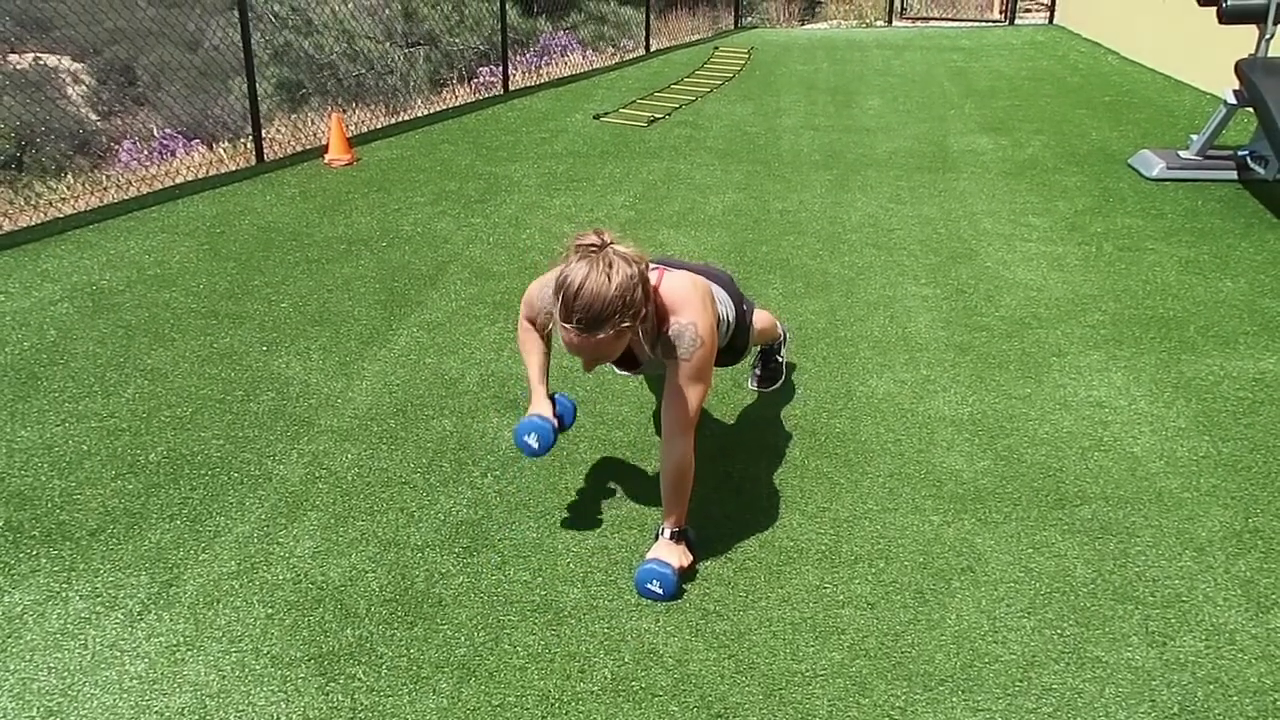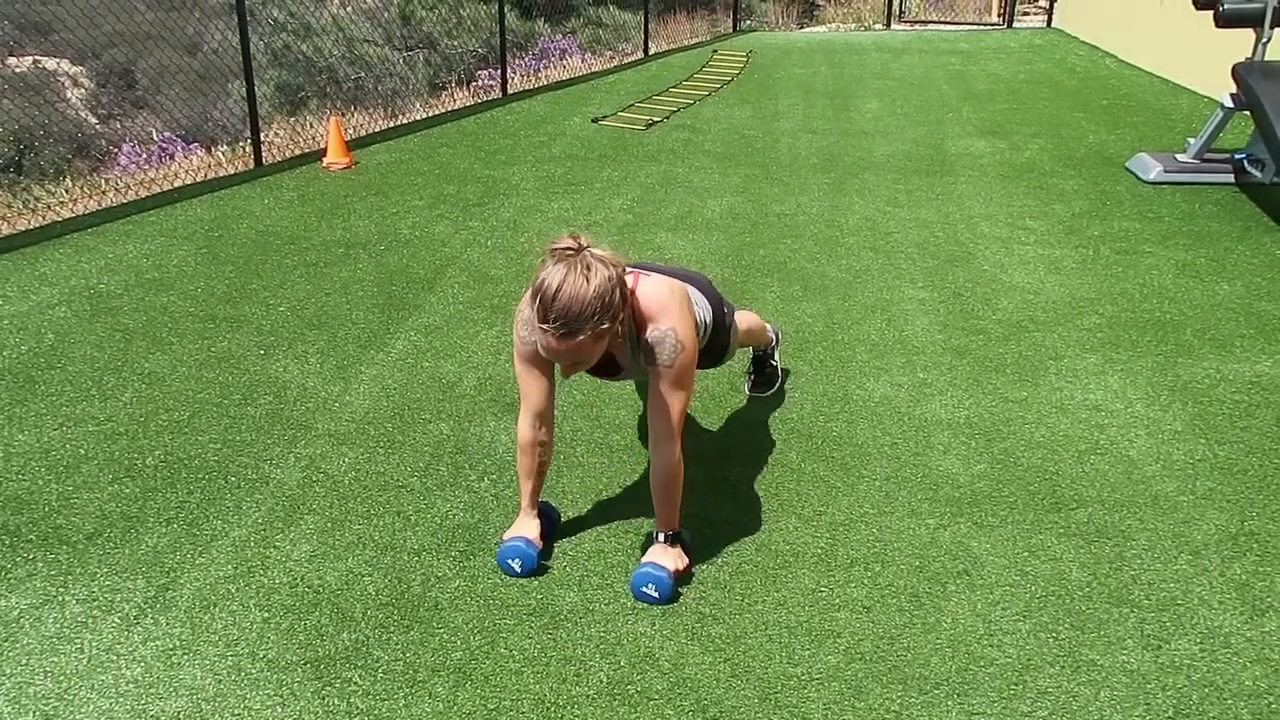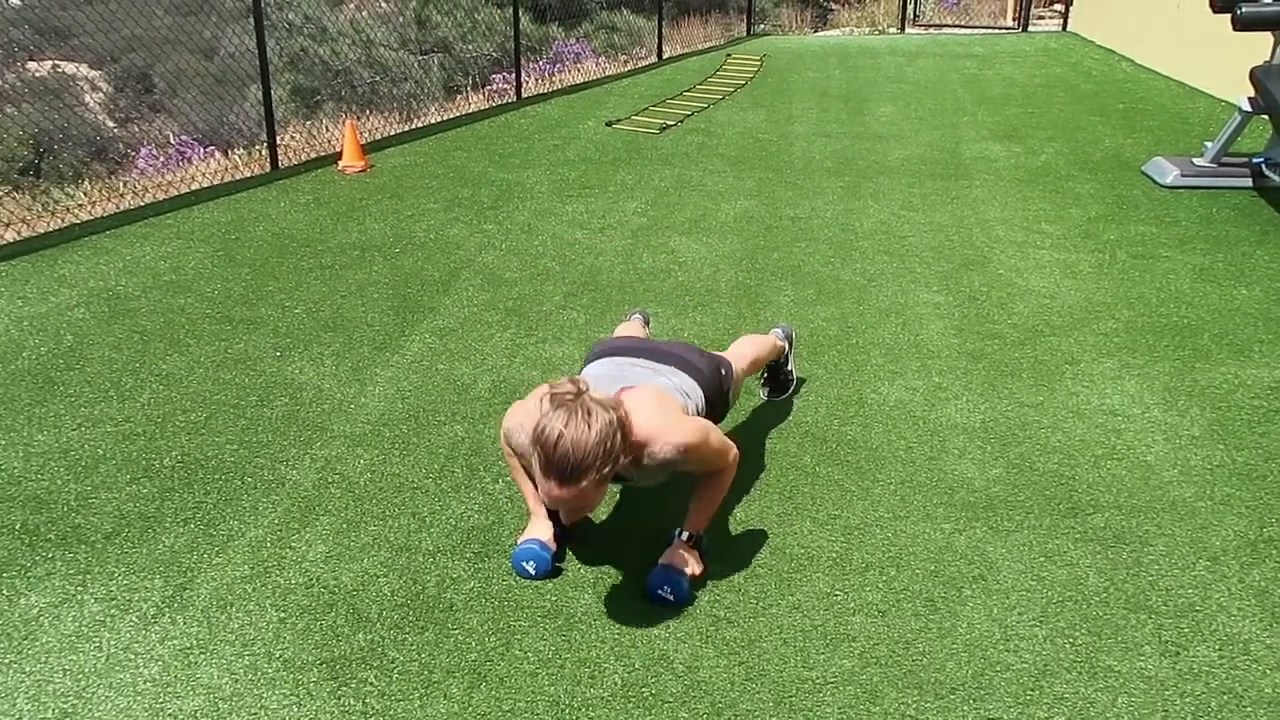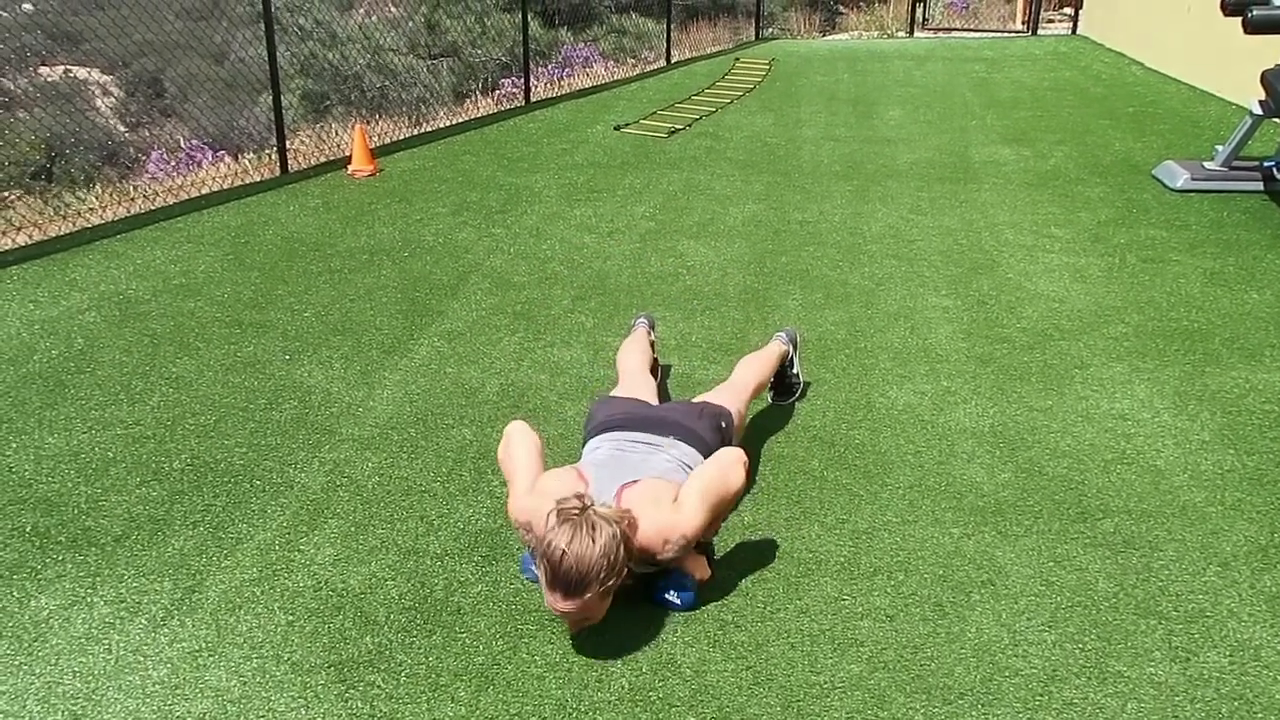
dt=0.5s
person 1, frame 1
left shoulder: (686, 325)
right shoulder: (557, 293)
left elbow: (677, 440)
right elbow: (528, 317)
left wrist: (672, 536)
right wrist: (538, 395)
left hip: (718, 301)
left knee: (750, 331)
left ankle: (774, 336)
person 1, frame 2
left shoulder: (664, 327)
right shoulder: (536, 314)
left elbow: (667, 445)
right elbow: (535, 424)
left wrist: (666, 538)
right wrist: (528, 514)
left hip: (698, 305)
left knee: (736, 329)
left ankle: (766, 340)
person 1, frame 3
left shoulder: (665, 443)
right shoulder: (526, 426)
left elbow: (727, 459)
left wrist: (687, 541)
right wrist: (539, 517)
left hip: (687, 376)
right hip: (608, 358)
left knee: (737, 360)
left ankle: (778, 343)
right ankle: (637, 323)
person 1, frame 4
left shoulder: (665, 537)
right shoulder: (534, 516)
left elbow: (735, 461)
right elbow: (517, 430)
left hip: (690, 437)
right hip: (613, 427)
left knee: (736, 388)
right knee: (632, 382)
left ankle: (780, 346)
right ankle: (643, 331)
